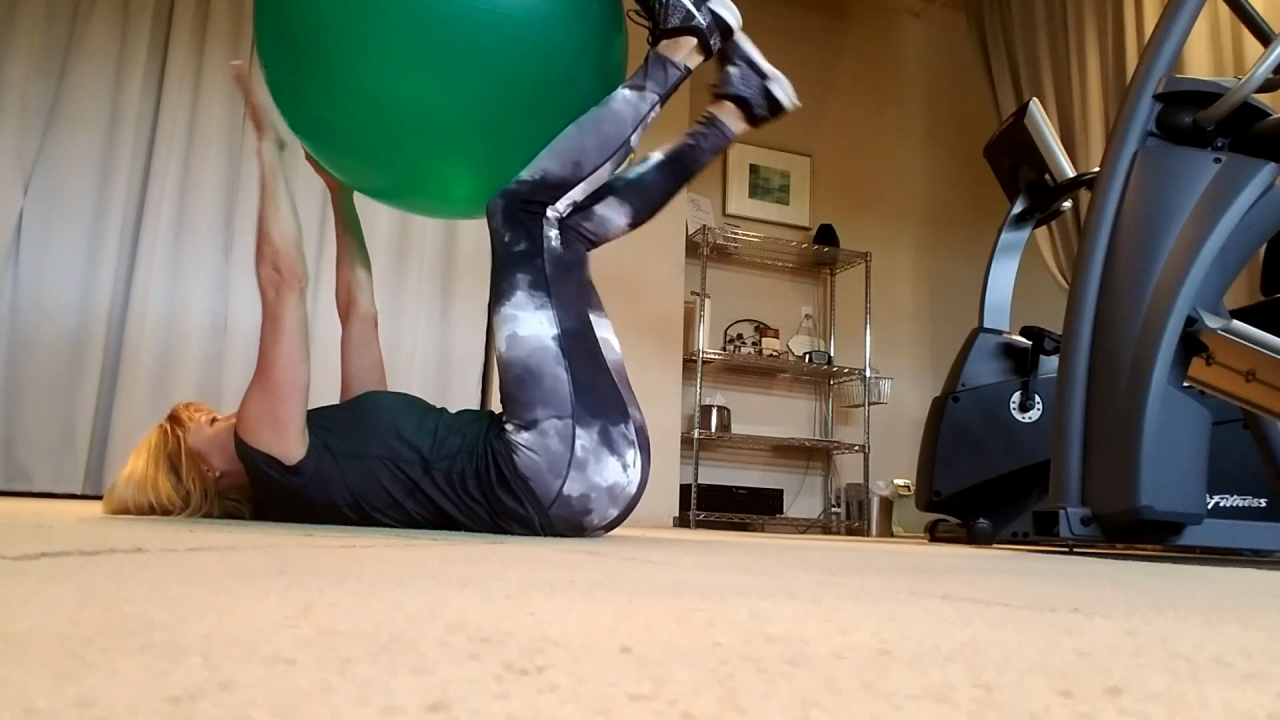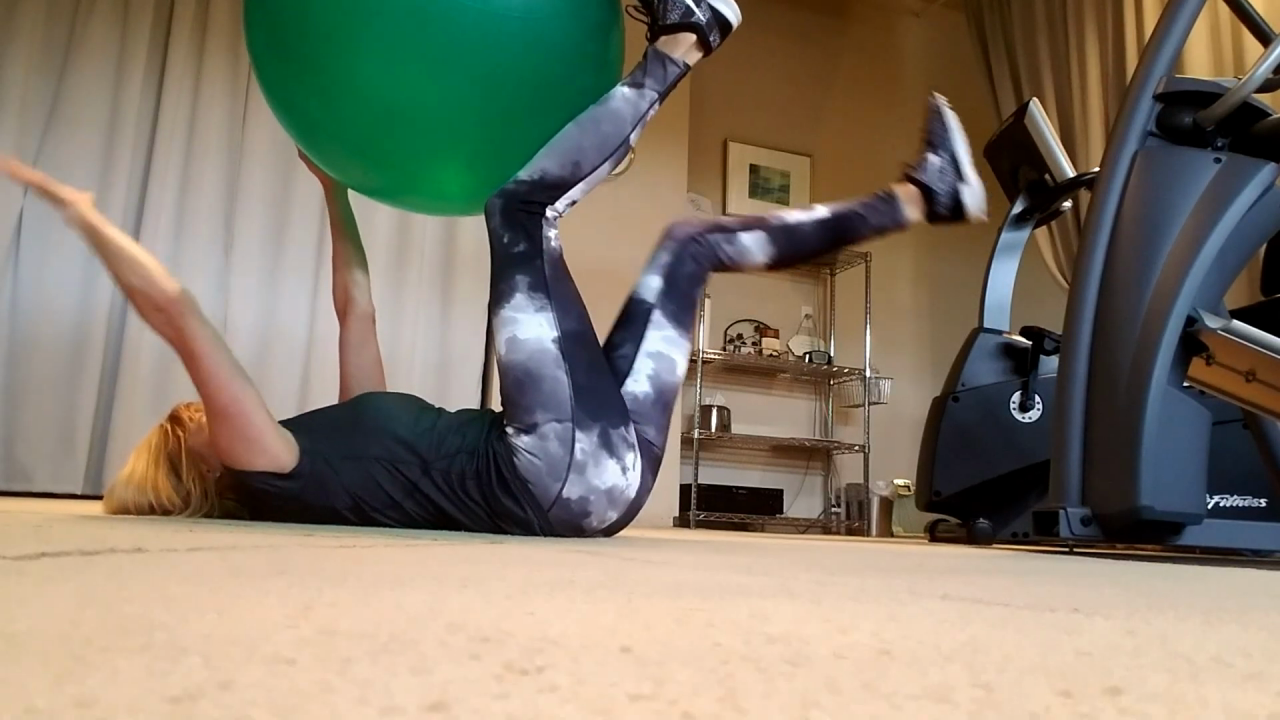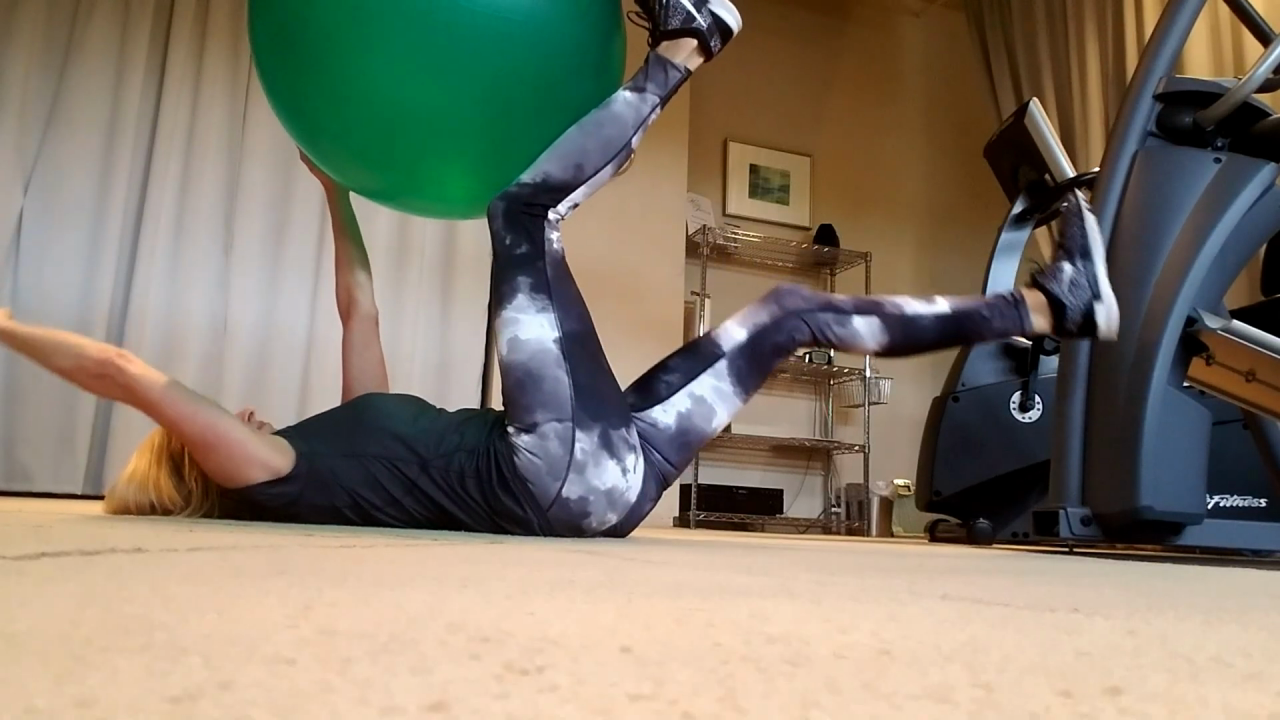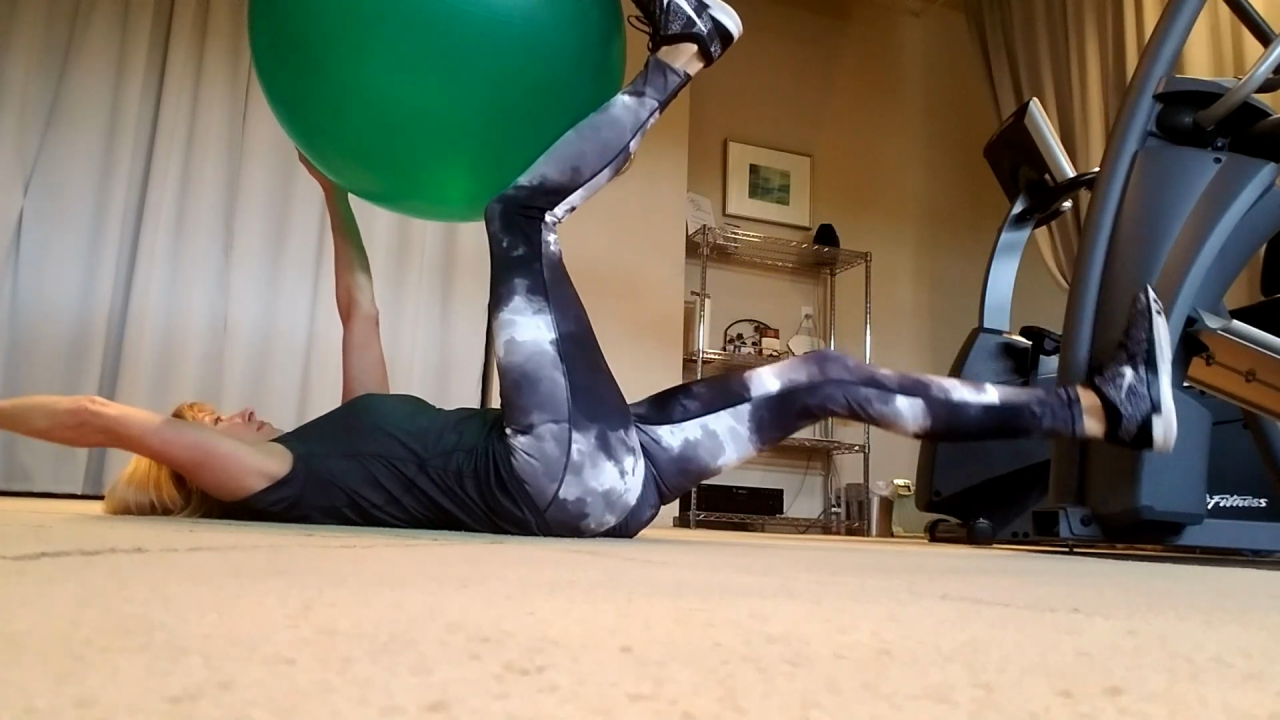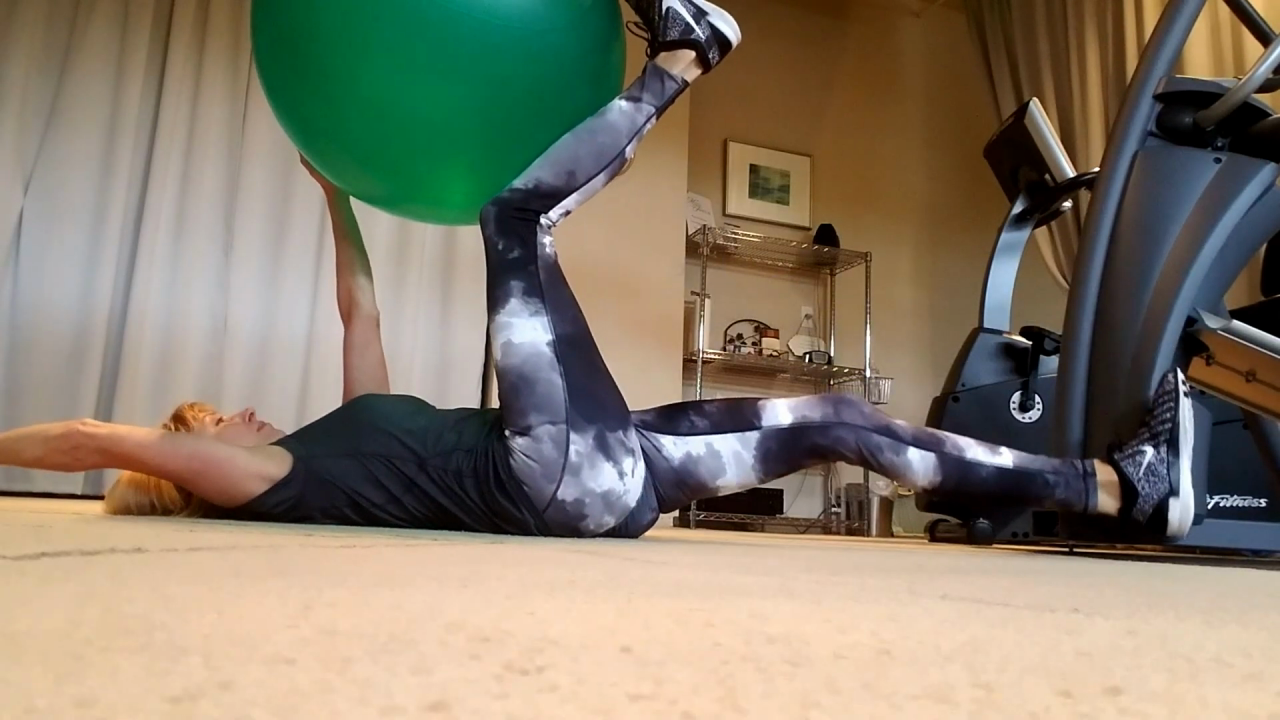
dt=0.4s
person 1, frame 1
left shoulder: (324, 439)
right shoulder: (272, 457)
left elbow: (359, 308)
right elbow: (284, 281)
left wrist: (342, 189)
right wrist: (271, 141)
left hip: (592, 464)
right hip: (576, 470)
left knee: (558, 233)
right knee: (528, 208)
left ankle: (734, 111)
person 1, frame 2
left shoulder: (328, 435)
right shoulder: (264, 465)
left elbow: (358, 310)
right elbow: (178, 311)
left wrist: (336, 191)
right wrist: (81, 208)
left hip: (594, 467)
right hip: (569, 474)
left knee: (689, 243)
right knee: (521, 207)
left ankle: (918, 197)
person 1, frame 3
left shoulder: (333, 435)
right shoulder: (266, 473)
left elbow: (360, 310)
right elbow: (137, 376)
left wrist: (336, 193)
left hip: (597, 471)
right hip: (566, 477)
left knee: (787, 309)
right knee: (520, 210)
left ankle: (1042, 304)
person 1, frame 4
left shoulder: (335, 435)
right shoulder: (267, 480)
left elbow: (360, 308)
right elbow: (113, 419)
left wrist: (336, 193)
left hip: (598, 474)
right hip: (565, 475)
left knee: (821, 376)
right knee: (520, 212)
left ankle: (1102, 409)
person 1, frame 5
left shoulder: (334, 436)
right shoulder: (269, 483)
left elbow: (360, 308)
right elbow: (108, 439)
left wrist: (337, 193)
left hip: (602, 477)
right hip: (564, 476)
left knee: (832, 416)
right knee: (514, 214)
left ankle: (1117, 487)
